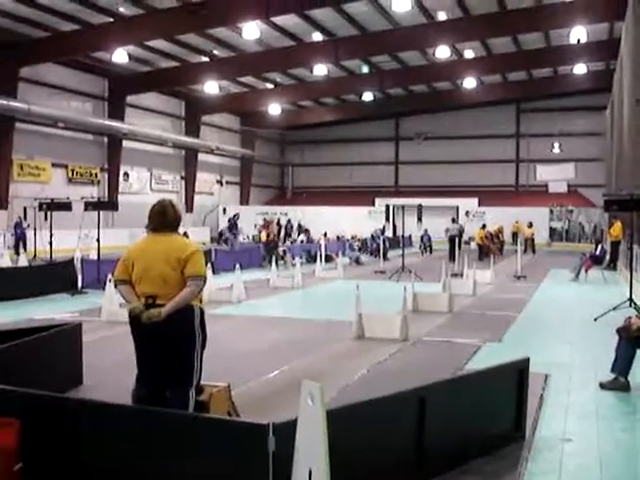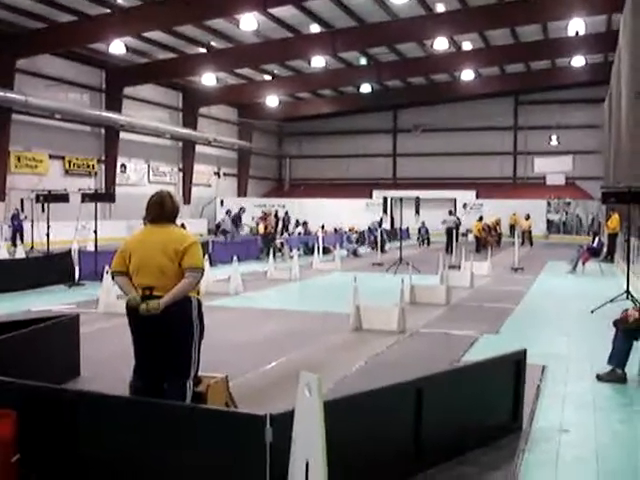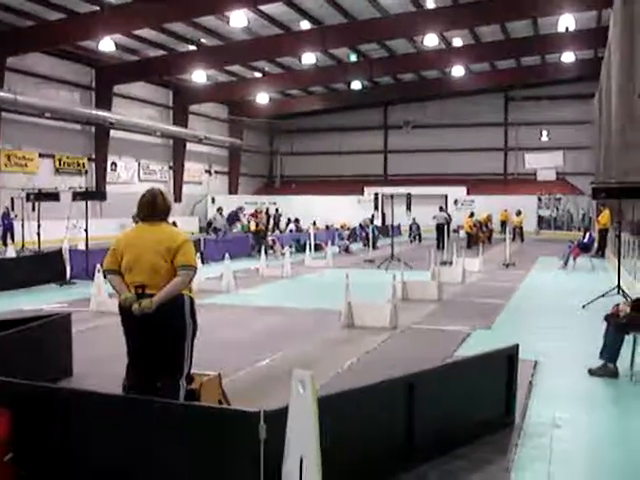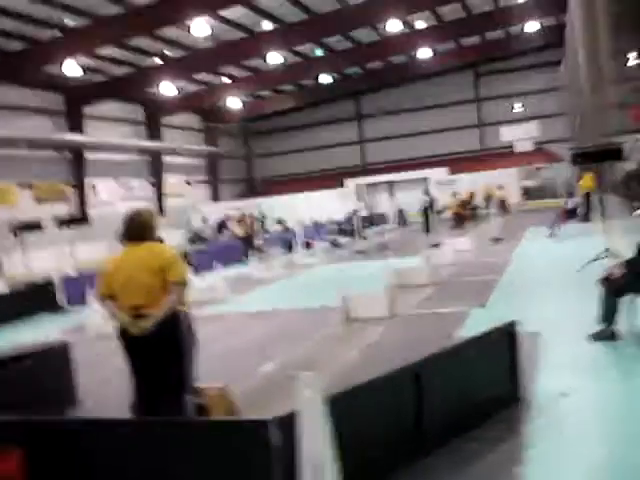
dt=0.3s
person 1, frame 1
left shoulder: (135, 248)
right shoulder: (188, 248)
left elbow: (121, 280)
right elbow: (195, 286)
left wrist: (135, 303)
right wrist: (166, 310)
left hip: (143, 319)
right hip: (180, 318)
left knee: (147, 377)
right knee: (182, 380)
person 1, frame 2
left shoulder: (132, 240)
right shoulder: (185, 240)
left elbow: (118, 272)
right elbow: (193, 277)
left wrist: (133, 295)
right wrist: (164, 302)
left hip: (141, 310)
right hip: (177, 310)
left knee: (144, 368)
right knee: (180, 372)
person 1, frame 3
left shoulder: (124, 238)
right shoulder: (177, 237)
left elbow: (110, 270)
right elbow: (185, 275)
left wrist: (125, 294)
right wrist: (157, 300)
left hip: (133, 308)
right hip: (170, 307)
left knee: (138, 365)
right knee: (174, 369)
person 1, frame 4
left shoulder: (114, 262)
right shoulder: (165, 254)
left elbow: (105, 296)
right elbow: (177, 292)
left wrist: (124, 318)
right wrist: (154, 319)
left hip: (133, 329)
right hip: (167, 325)
left knee: (144, 385)
right knee: (176, 385)
